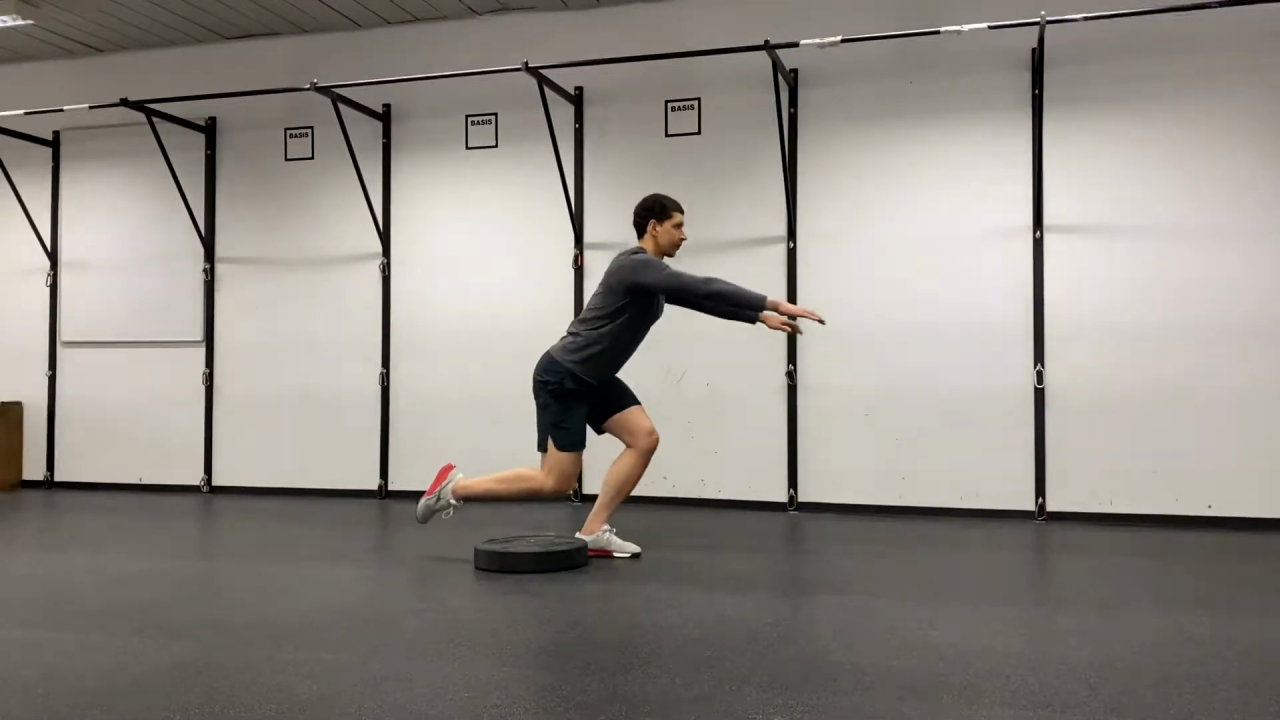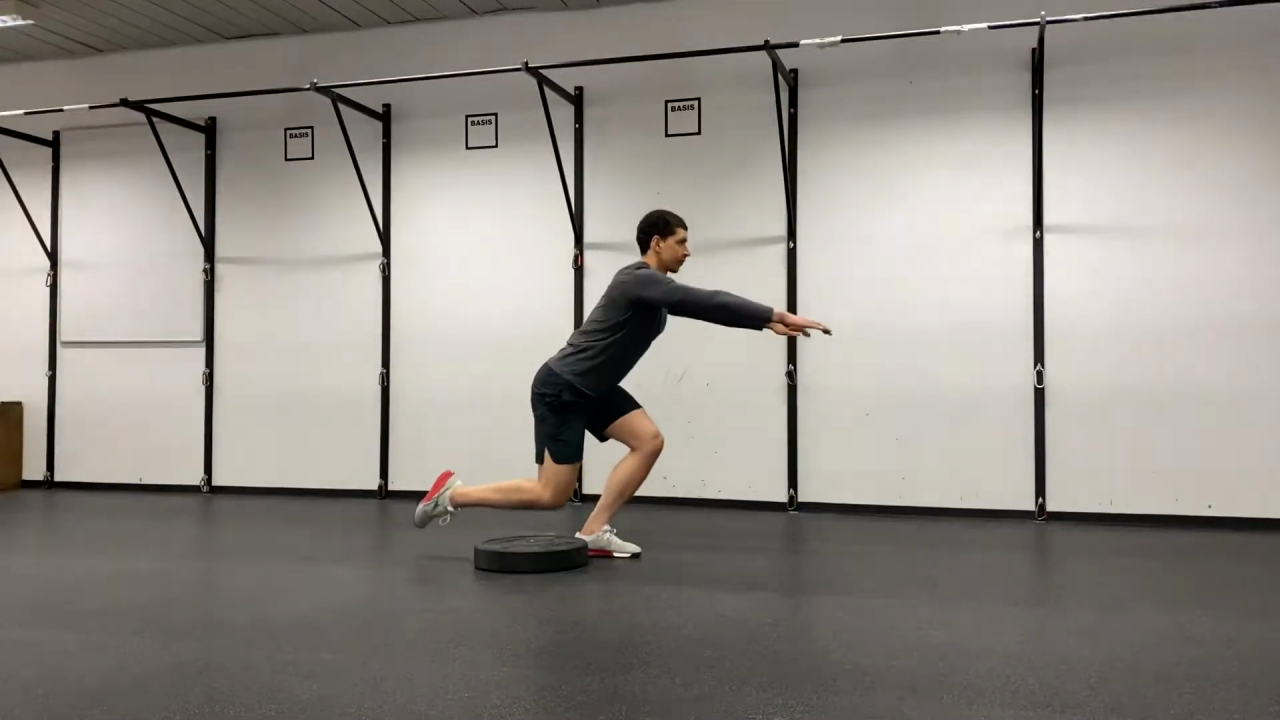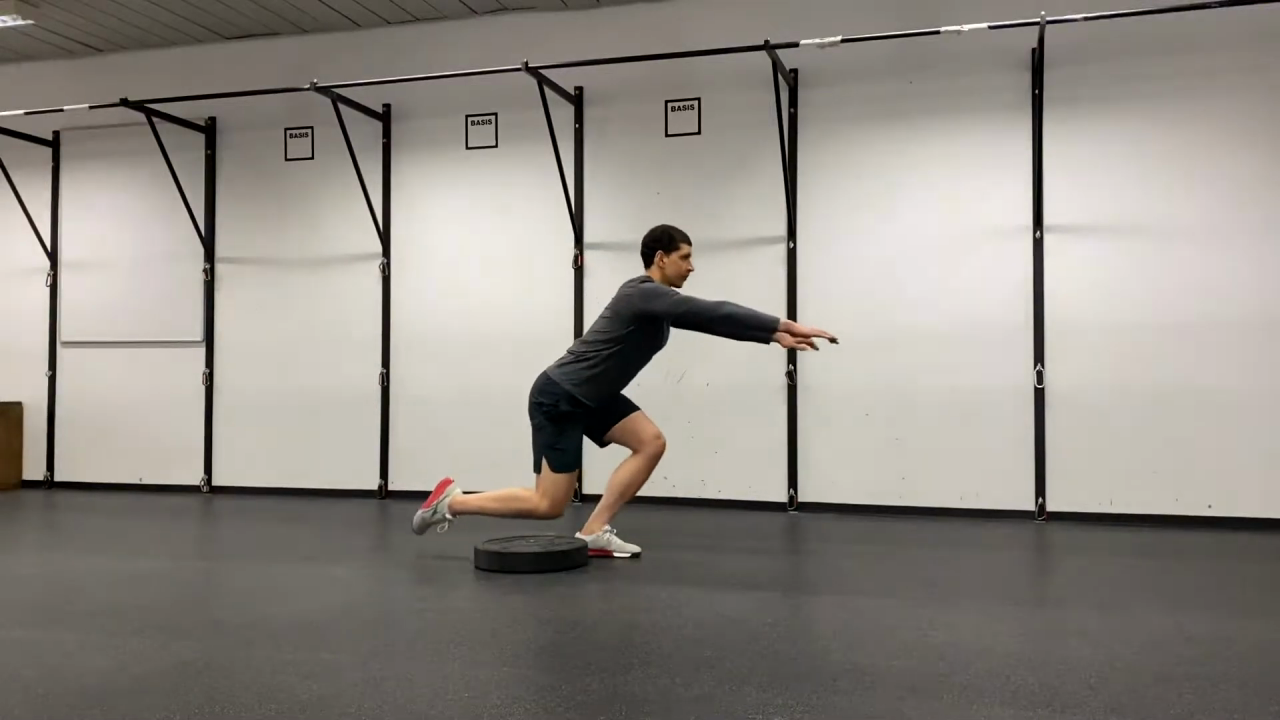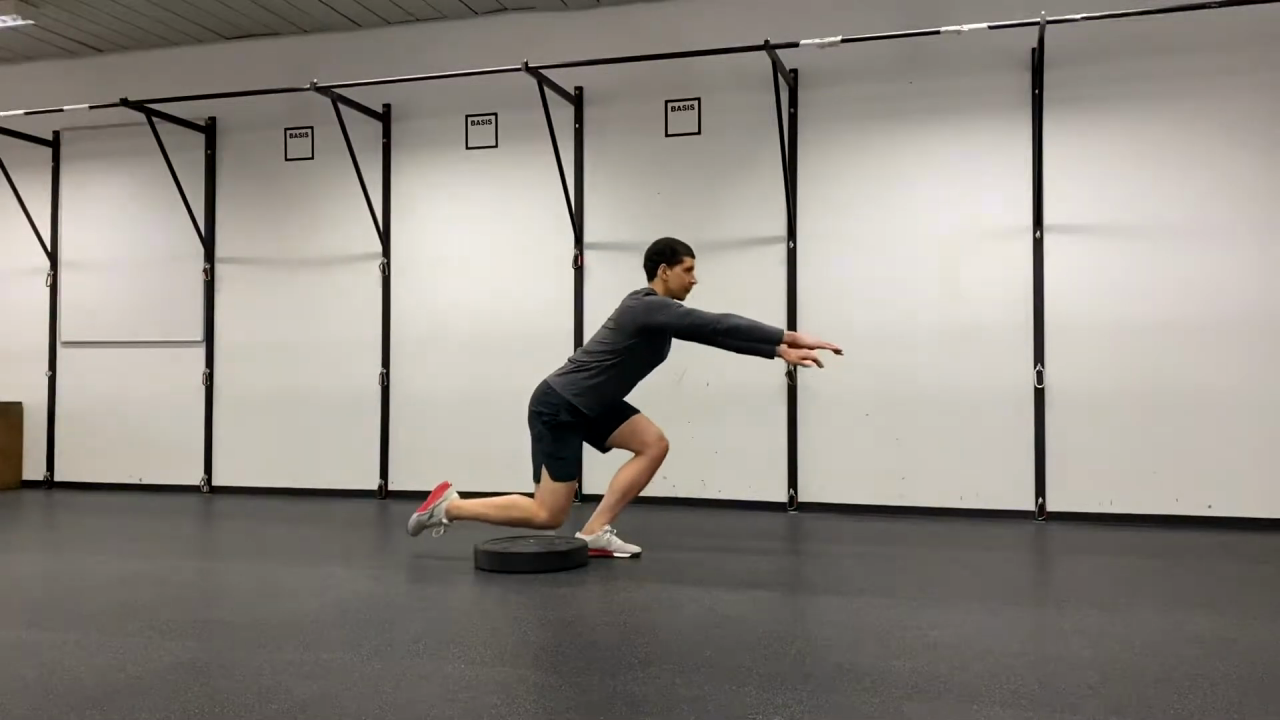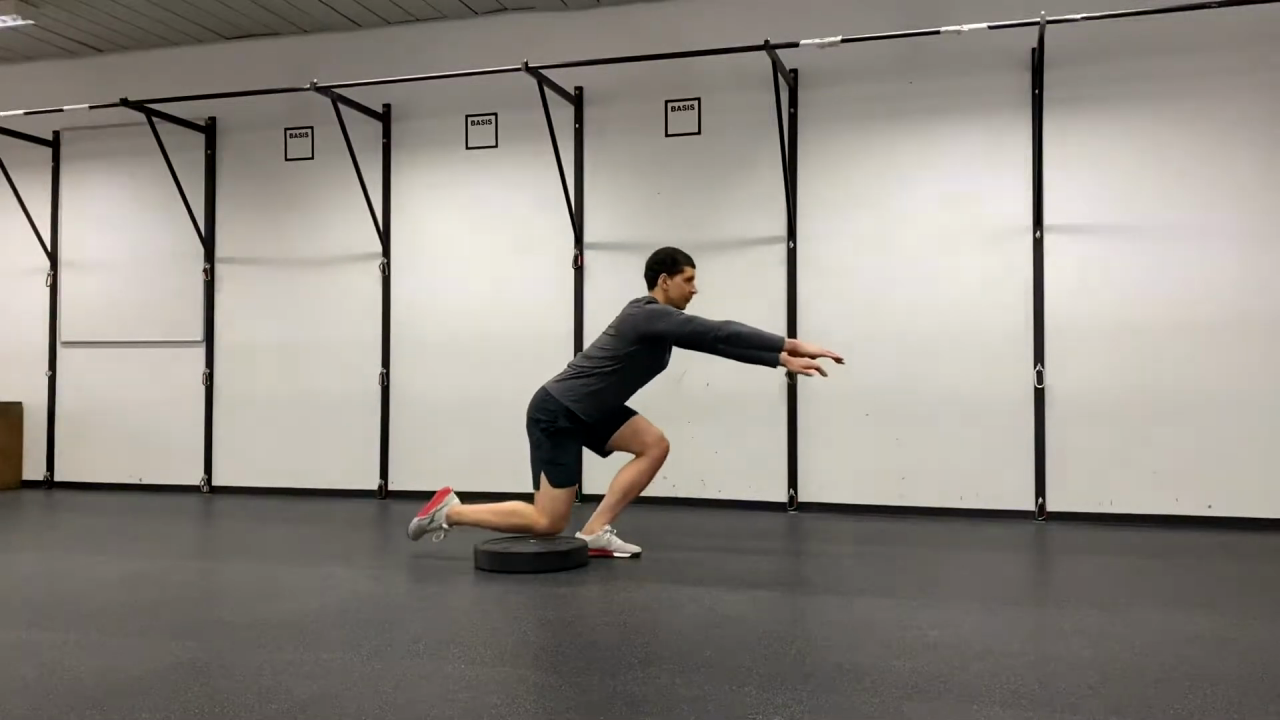
dt=0.2s
person 1, frame 1
left shoulder: (651, 276)
right shoulder: (635, 266)
left elbow: (700, 298)
right elbow: (702, 289)
left wrist: (761, 315)
right wrist: (773, 303)
left hip: (591, 377)
right hip: (561, 377)
left knee: (645, 438)
right knee: (555, 482)
left ankle: (593, 532)
right ankle: (454, 488)
person 1, frame 2
left shoulder: (655, 290)
right shoulder: (639, 281)
left elbow: (705, 308)
right elbow: (708, 302)
left wrist: (768, 323)
right wrist: (779, 314)
left hip: (590, 387)
right hip: (560, 389)
left knee: (649, 440)
right knee: (551, 494)
left ankle: (594, 533)
right ankle: (452, 494)
person 1, frame 3
left shoulder: (657, 302)
right shoulder: (644, 296)
left elbow: (709, 321)
right elbow: (714, 313)
left wrist: (775, 336)
right wrist: (786, 324)
left hip: (588, 396)
right hip: (558, 398)
left knee: (651, 443)
right knee: (549, 504)
left ankle: (594, 533)
right ankle: (450, 502)
person 1, frame 4
left shoulder: (661, 313)
right shoulder: (647, 308)
left elbow: (715, 334)
right elbow: (717, 325)
left wrist: (780, 350)
right wrist: (790, 336)
left hip: (587, 404)
right hip: (558, 407)
left knee: (654, 445)
right knee: (548, 515)
left ankle: (595, 533)
right ankle: (446, 507)
person 1, frame 5
left shoulder: (662, 321)
right shoulder: (648, 316)
left elbow: (715, 342)
right elbow: (718, 333)
left wrist: (782, 359)
right wrist: (792, 345)
left hip: (586, 409)
right hip: (556, 413)
left knee: (655, 446)
right knee: (548, 522)
left ankle: (596, 532)
right ankle: (447, 511)
